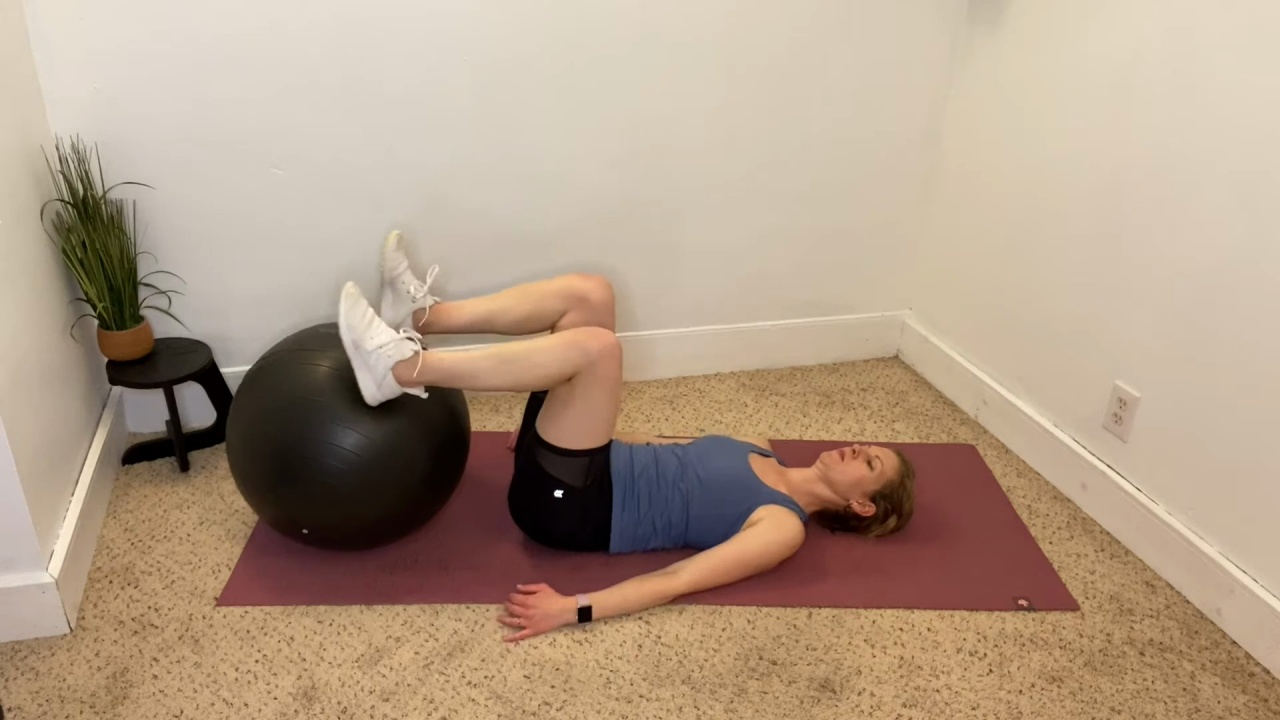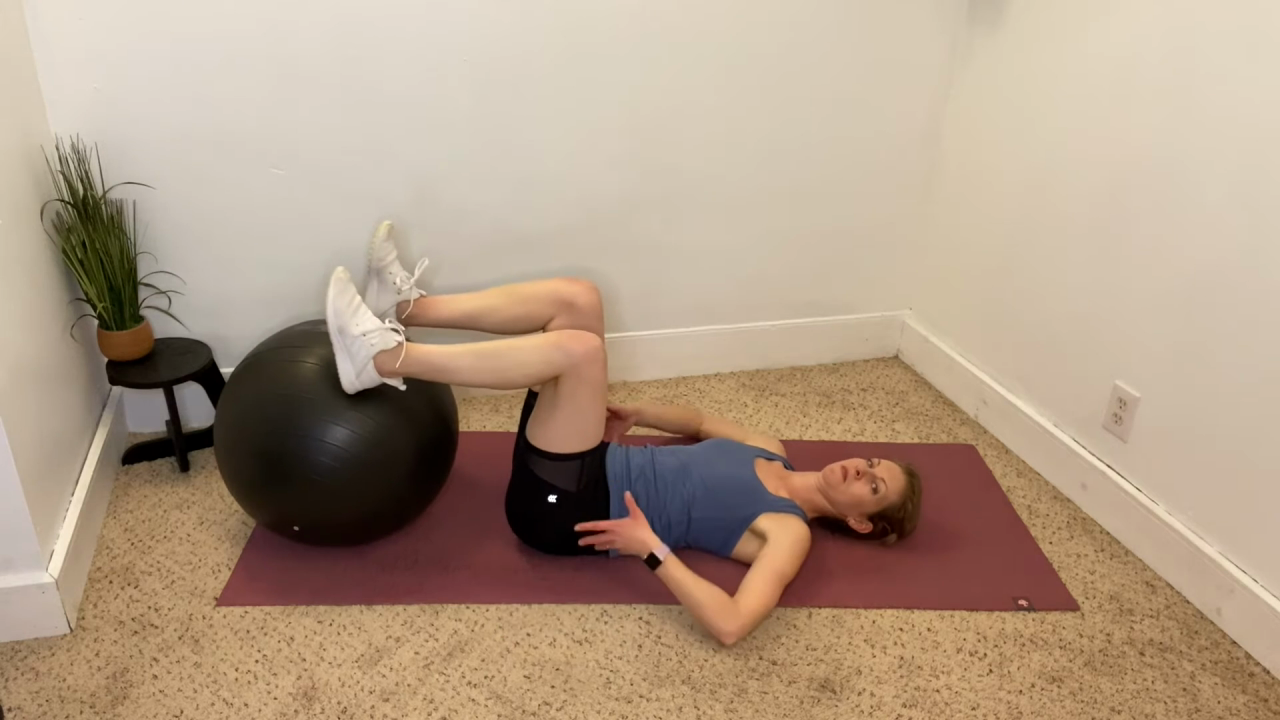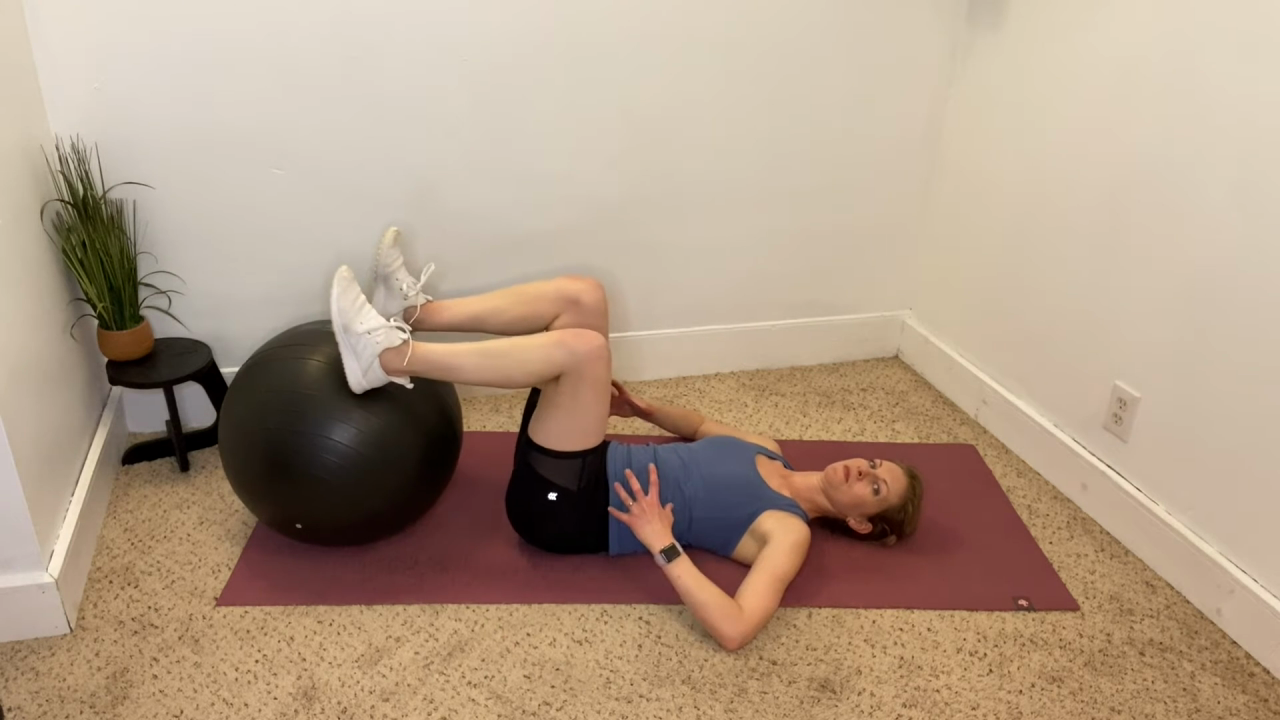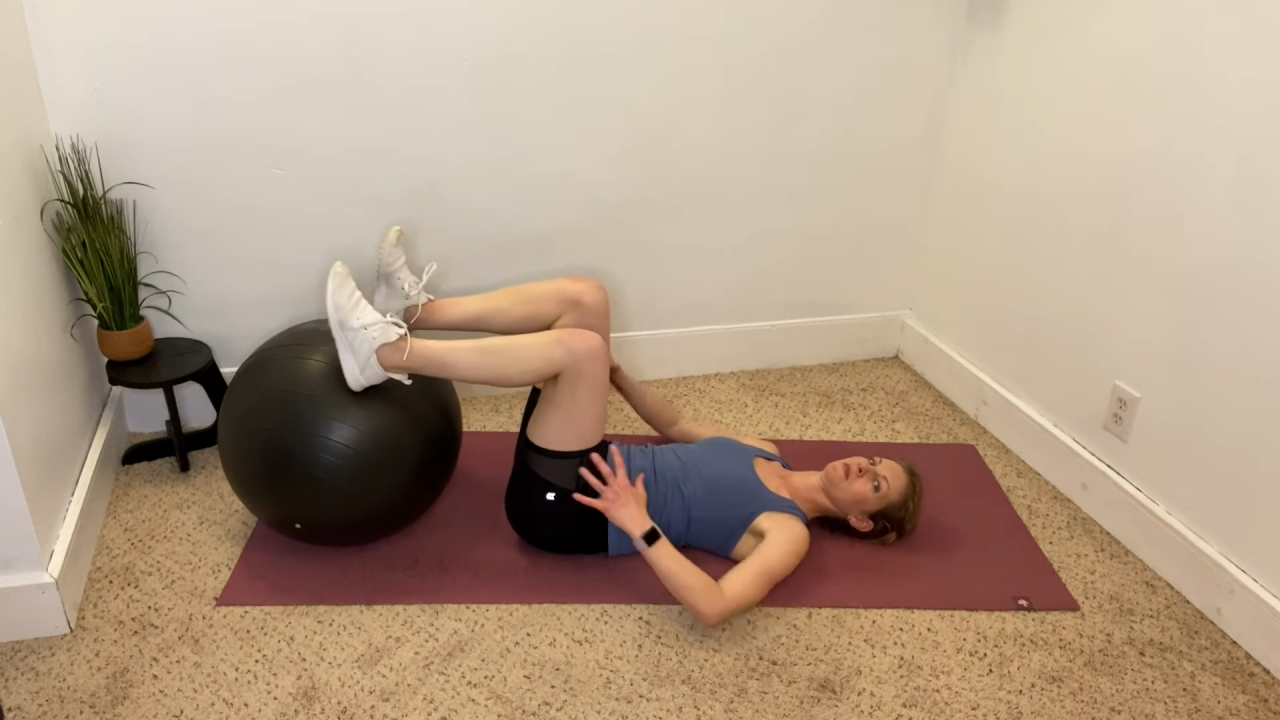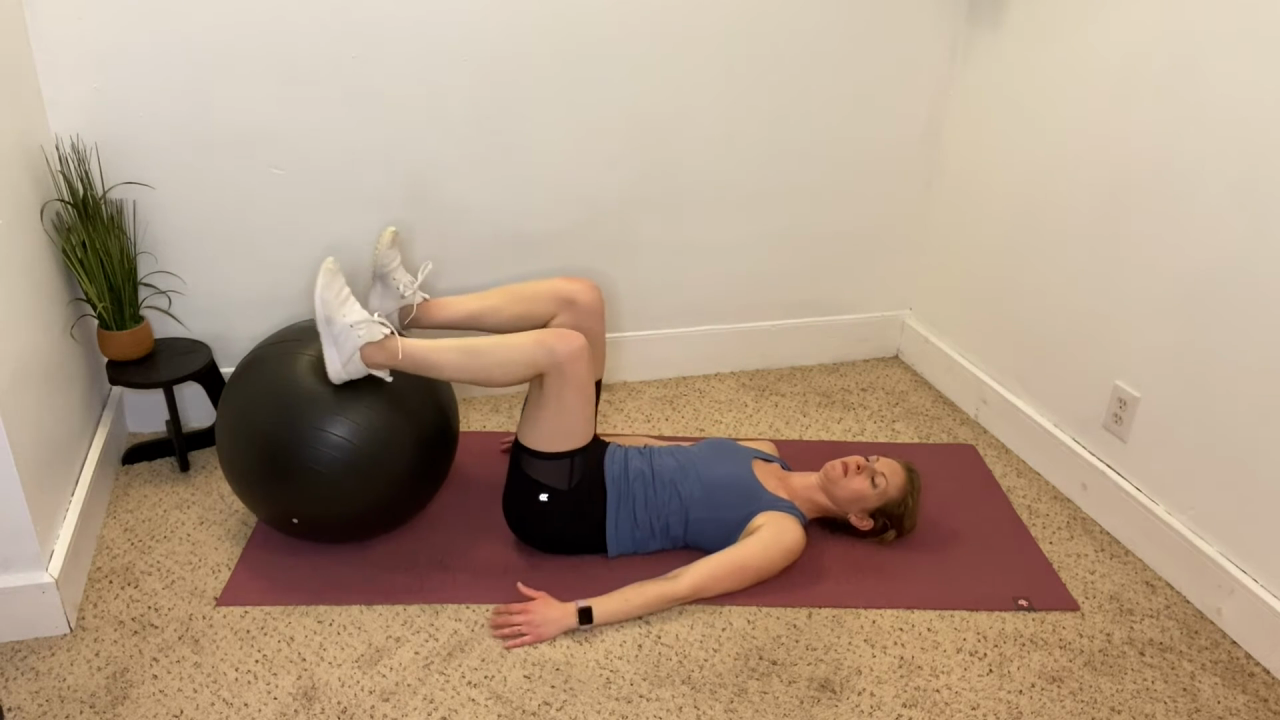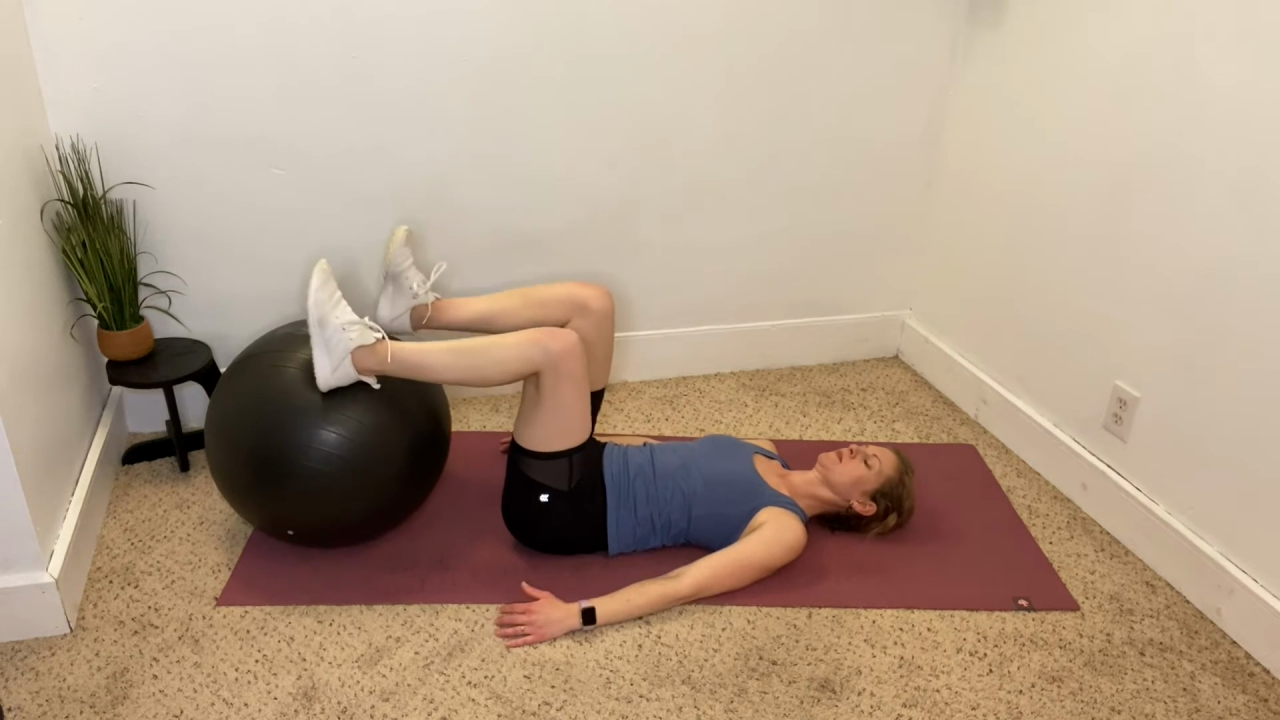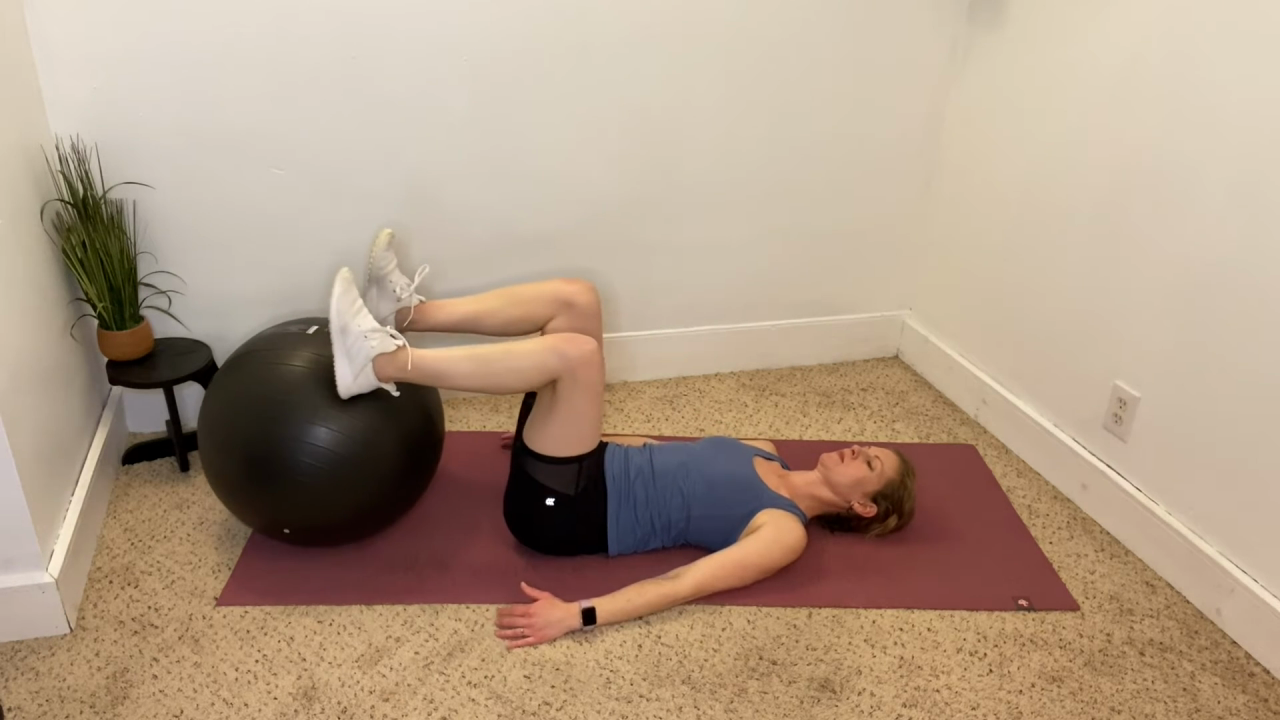
dt=0.7s
person 1, frame 1
left shoulder: (784, 527)
right shoulder: (760, 451)
left elbow: (681, 580)
left wrist: (574, 609)
right wrist: (555, 430)
left hip: (568, 506)
right hip: (596, 469)
left knee: (595, 346)
right knee: (589, 292)
left ankle: (402, 368)
right ankle: (419, 315)
person 1, frame 2
left shoulder: (790, 532)
right shoulder: (770, 451)
left elbow: (730, 624)
right elbow: (704, 423)
left wrist: (652, 550)
right wrist: (632, 414)
left hip: (567, 507)
right hip: (598, 470)
left knee: (578, 349)
right knee: (577, 299)
left ankle: (384, 358)
right ankle: (406, 307)
person 1, frame 3
left shoulder: (789, 531)
right shoulder: (767, 449)
left elbow: (733, 629)
right elbow: (699, 426)
left wrist: (663, 544)
right wrist: (643, 407)
left hip: (568, 508)
right hip: (595, 467)
left knee: (583, 346)
right knee: (581, 295)
left ankle: (389, 358)
right ankle: (413, 311)
person 1, frame 4
left shoulder: (788, 532)
right shoulder: (764, 453)
left elbow: (711, 606)
right elbow: (679, 427)
left wrist: (640, 527)
right wrist: (618, 381)
left hip: (566, 505)
right hip: (606, 477)
left knee: (580, 346)
right knee: (584, 297)
left ankle: (386, 353)
right ankle: (414, 308)
person 1, frame 5
left shoulder: (785, 534)
right shoulder: (766, 453)
left elbow: (682, 586)
left wrist: (574, 615)
right wrist: (547, 431)
left hip: (564, 509)
right hip: (595, 466)
left knee: (563, 347)
right knee: (577, 297)
left ankle: (372, 351)
right ankle: (409, 309)
person 1, frame 6
left shoulder: (785, 531)
right shoulder: (765, 453)
left elbow: (687, 584)
left wrist: (578, 615)
right wrist: (547, 429)
left hip: (562, 508)
right hip: (592, 466)
left knee: (553, 347)
right knee: (590, 303)
left ankle: (361, 356)
right ankle: (419, 309)
person 1, frame 7
left shoulder: (785, 533)
right shoulder: (763, 452)
left elbow: (688, 584)
left wrist: (579, 615)
right wrist: (551, 430)
left hip: (565, 509)
right hip: (596, 466)
left knee: (574, 351)
right knee: (575, 298)
left ankle: (381, 361)
right ankle: (405, 311)
